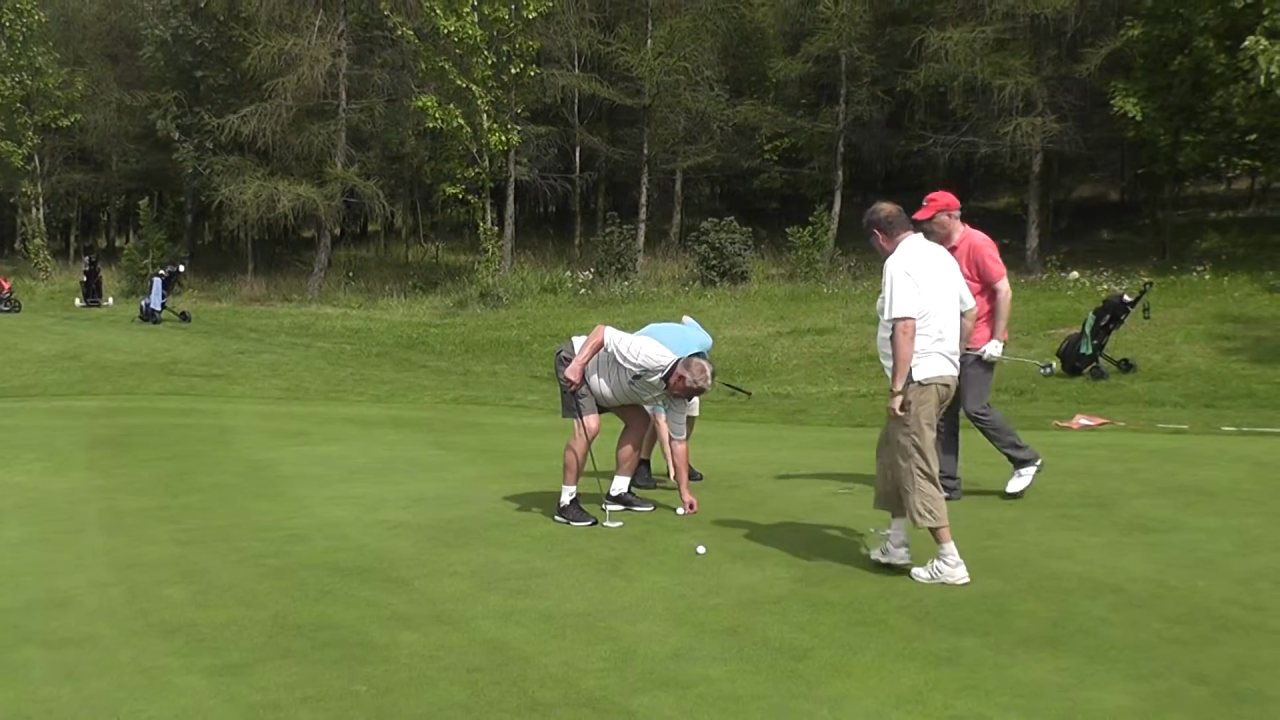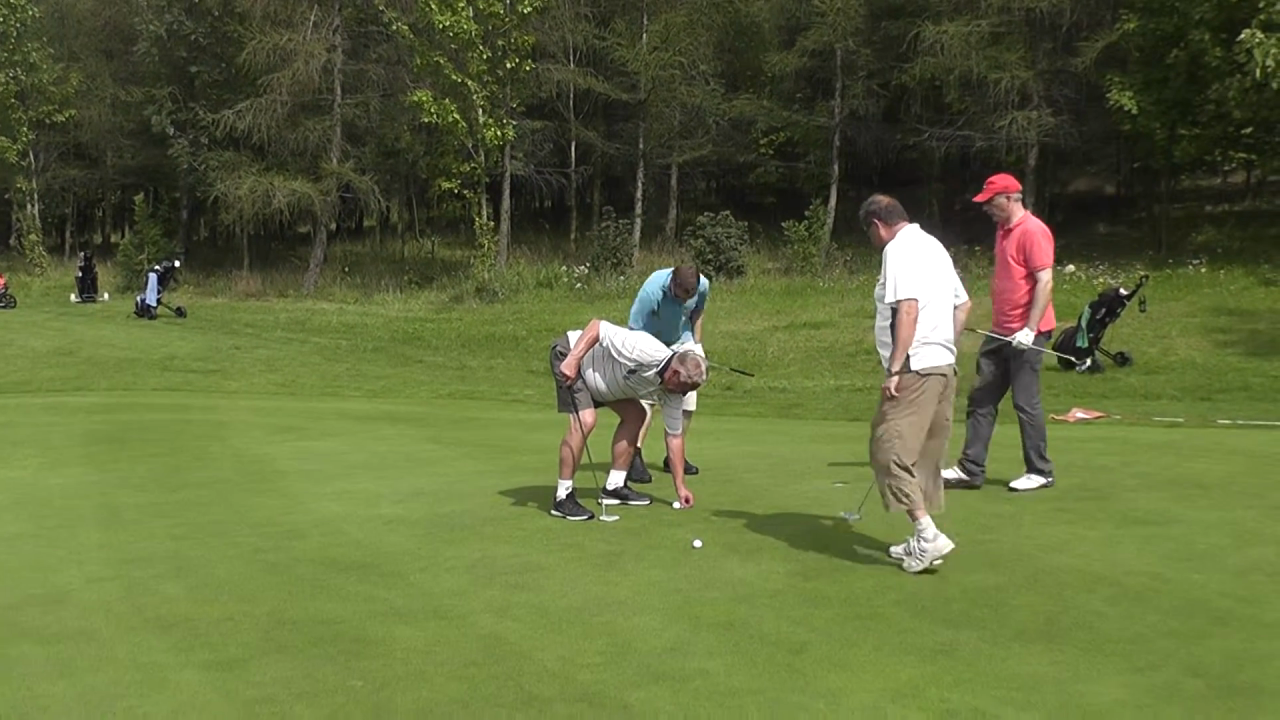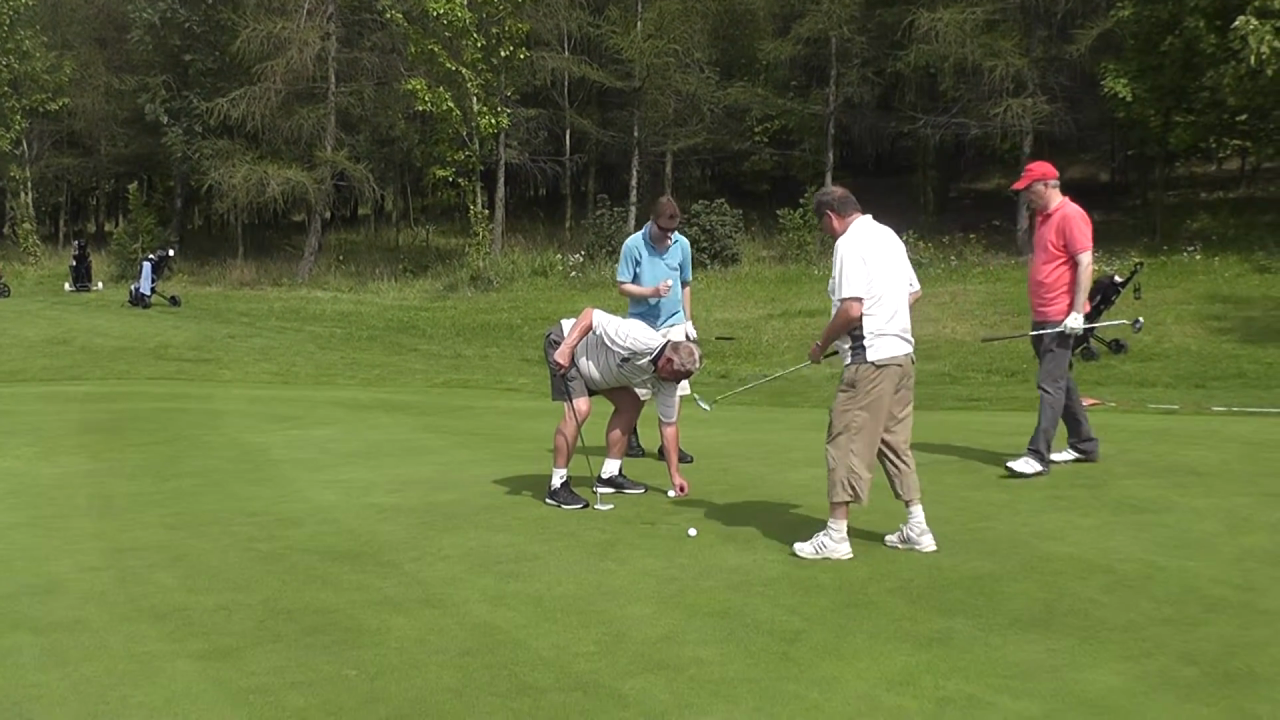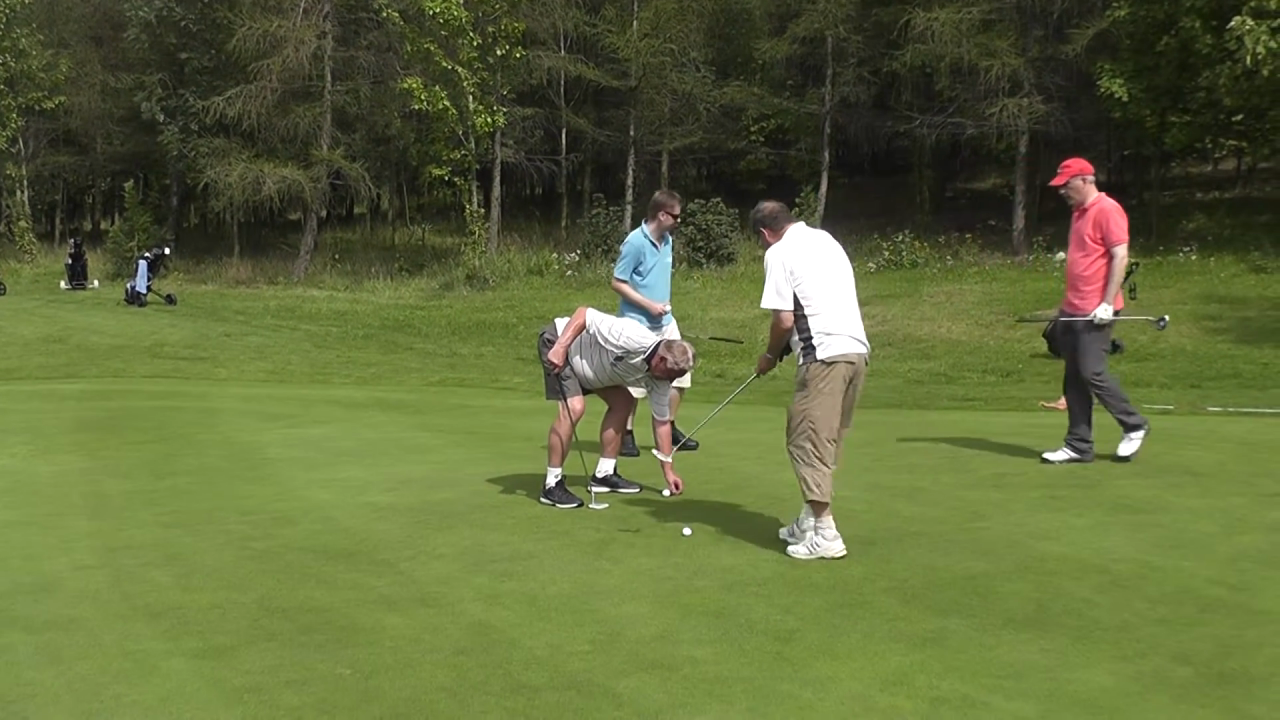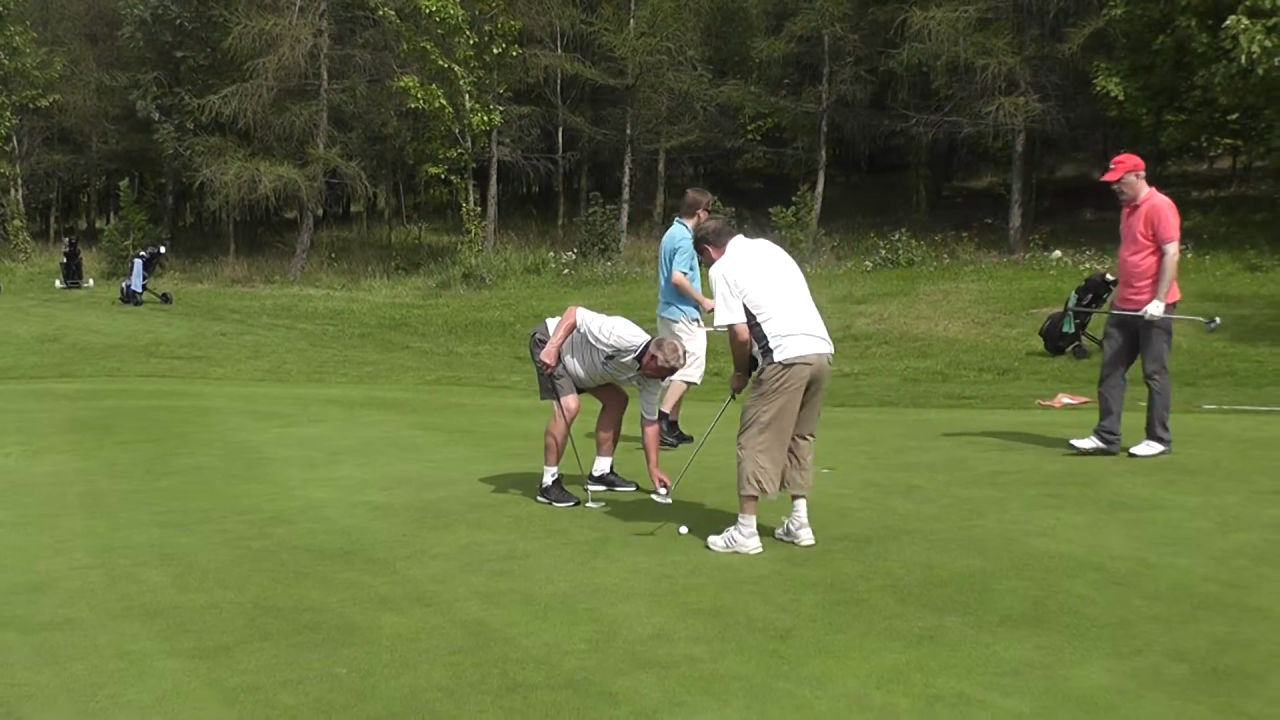
dt=0.5s
person 1, frame 1
left shoulder: (900, 263)
right shoulder: (941, 255)
left elbow: (904, 329)
right elbow: (970, 312)
left wrist: (896, 387)
left hip: (919, 378)
right hip: (945, 373)
left knee: (917, 467)
right knee: (893, 454)
left ankle: (949, 561)
right ankle: (897, 542)
person 1, frame 2
left shoulder: (898, 249)
right shoulder: (933, 245)
left elbow: (908, 311)
right elbow: (963, 306)
left wrist: (893, 368)
left hip: (916, 368)
right hip: (944, 365)
left knee: (890, 450)
right knee: (926, 453)
left ankle: (929, 534)
right ankle: (925, 540)
person 1, frame 3
left shoulder: (850, 243)
right shoulder: (888, 235)
left elbow: (852, 309)
right elbow: (912, 290)
left wrist: (821, 344)
left hip: (870, 358)
right hip: (901, 353)
left knee: (847, 441)
right knee: (895, 440)
left ankle: (836, 535)
right ankle: (917, 527)
person 1, frame 4
left shoulder: (778, 253)
right shoulder: (825, 239)
left elbow: (784, 319)
left wrist: (770, 356)
right wrist: (787, 347)
left hip: (825, 356)
right hip: (857, 350)
left knee: (807, 442)
right knee: (825, 442)
left ankle: (826, 534)
right ankle: (812, 522)
person 1, frame 5
left shoulder: (722, 268)
right shoulder: (769, 247)
left elbow: (740, 334)
left wrist: (740, 373)
right wrist: (750, 364)
left hip: (786, 358)
right hip: (821, 349)
left knee: (757, 441)
right knee: (799, 439)
left ankle: (746, 531)
right ankle: (799, 522)
person 2, frame 1
left shoulder: (978, 244)
right shoulder: (938, 249)
left elbow: (1003, 291)
left wrist: (998, 340)
left hip: (980, 343)
left knee: (974, 407)
right knee: (943, 411)
left ankle: (1025, 460)
right ankle: (948, 482)
person 2, frame 2
left shoulder: (1033, 231)
right shoulder: (1003, 230)
left elbow: (1045, 282)
left wrist: (1031, 328)
left hip: (1026, 333)
right hip: (1001, 332)
left knee: (1026, 402)
right knee: (981, 397)
left ankle: (1039, 471)
right ankle: (971, 469)
person 2, frame 3
left shoulder: (1071, 216)
right shoulder: (1043, 217)
left elbow: (1085, 264)
left wrist: (1078, 311)
left hip: (1061, 317)
right hip: (1042, 316)
left knee: (1050, 384)
right knee: (1060, 383)
left ankle: (1038, 455)
right ankle: (1083, 444)
person 2, frame 4
left shoulder: (1108, 210)
right shoulder: (1078, 213)
left elbow: (1121, 257)
left wrist: (1107, 303)
left hip: (1096, 312)
right hip: (1071, 311)
left knee: (1094, 374)
right knee: (1073, 379)
left ankle: (1135, 426)
right ankle: (1078, 445)
person 2, frame 5
left shoulder: (1160, 207)
right shoulder: (1128, 208)
left elbow: (1171, 254)
left wrist: (1159, 300)
left hip: (1153, 306)
right hip: (1125, 305)
left knee: (1155, 372)
right knee: (1111, 367)
left ankle: (1158, 438)
right ankle: (1106, 436)
person 3, frame 1
left shoulder: (704, 343)
left elbow: (685, 319)
right elbow: (660, 420)
right wrist: (670, 463)
left knee: (691, 404)
right knee: (652, 411)
right ankle: (641, 467)
person 3, frame 2
left shoulder: (702, 284)
right shoulder: (652, 291)
right elbow: (634, 330)
left wrist: (697, 343)
left hip: (682, 343)
left knee: (687, 398)
left ankle: (674, 456)
right ankle: (635, 459)
person 3, frame 3
left shoulder: (682, 245)
right shoulder: (633, 245)
right elbow: (623, 286)
left wrist: (688, 321)
right wrist: (652, 291)
left hip: (673, 324)
left knee: (676, 383)
right knee: (639, 384)
right ankle: (631, 434)
person 3, frame 4
left shoulder: (667, 241)
right shoulder: (635, 242)
right elbow: (617, 283)
right wrist: (648, 305)
left hip: (665, 322)
right hip: (638, 324)
left knee: (678, 373)
left ankle: (670, 430)
right ankle: (626, 435)
person 3, frame 5
left shoulder: (673, 233)
right shoulder: (682, 237)
right elbow: (677, 278)
right wrist: (703, 301)
left hip: (668, 312)
right hip: (683, 314)
left knee: (676, 370)
right knee: (689, 368)
left ankle: (671, 426)
right ankle: (662, 418)
person 4, frame 1
left shoulder: (676, 398)
right shoulder: (650, 357)
left elbow: (678, 440)
right elbow: (601, 331)
left wrist: (684, 491)
right wrist: (577, 365)
right hip: (575, 359)
left knee: (639, 421)
right knee: (589, 426)
left ankle: (618, 492)
right ankle: (567, 503)
person 4, frame 2
left shoulder: (671, 393)
right shoulder: (646, 352)
left elbow: (674, 435)
right elbow: (597, 325)
left wrist: (680, 486)
right wrist: (573, 359)
right hip: (570, 354)
left knee: (635, 415)
right knee: (585, 420)
left ankle: (614, 486)
right ankle: (563, 497)
person 4, frame 3
left shoulder: (665, 381)
right shoulder: (639, 339)
left elbow: (668, 423)
right elbow: (590, 313)
left wrist: (675, 474)
right wrist: (566, 348)
right hip: (564, 342)
left knee: (630, 404)
right knee: (580, 409)
left ankle: (609, 475)
right ankle: (558, 485)
person 4, frame 4
left shoulder: (658, 379)
right shoulder: (632, 338)
left elbow: (662, 422)
right elbow: (583, 313)
left wrist: (668, 470)
right wrist: (560, 347)
right hip: (558, 341)
left knee: (623, 402)
right knee: (574, 408)
left ankle: (604, 474)
right ankle: (552, 485)
person 4, frame 5
left shoulder: (650, 378)
right shoulder: (624, 337)
left elbow: (650, 421)
right elbow: (573, 312)
left wrist: (654, 469)
right wrist: (552, 348)
right hip: (550, 341)
left knee: (617, 401)
right knee: (569, 406)
left ankle: (600, 472)
right ankle: (549, 483)
